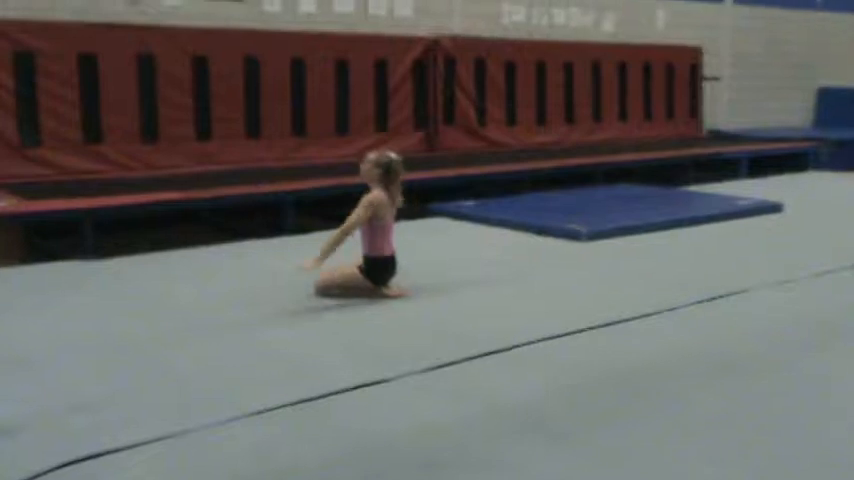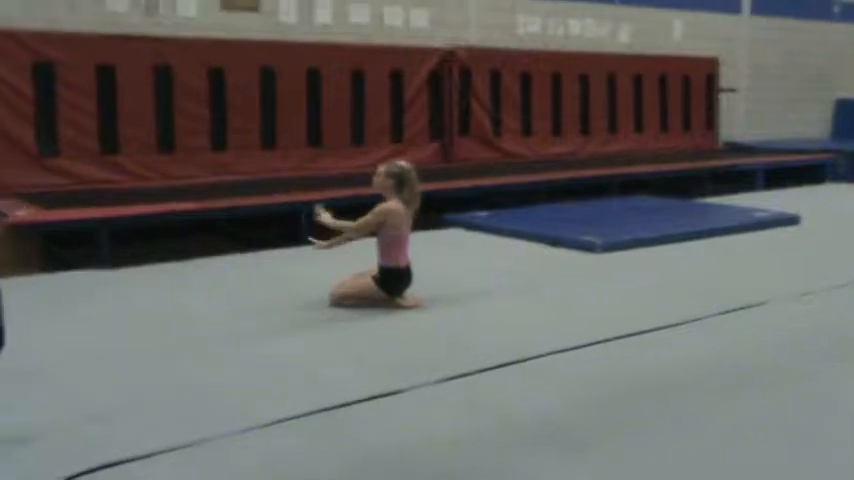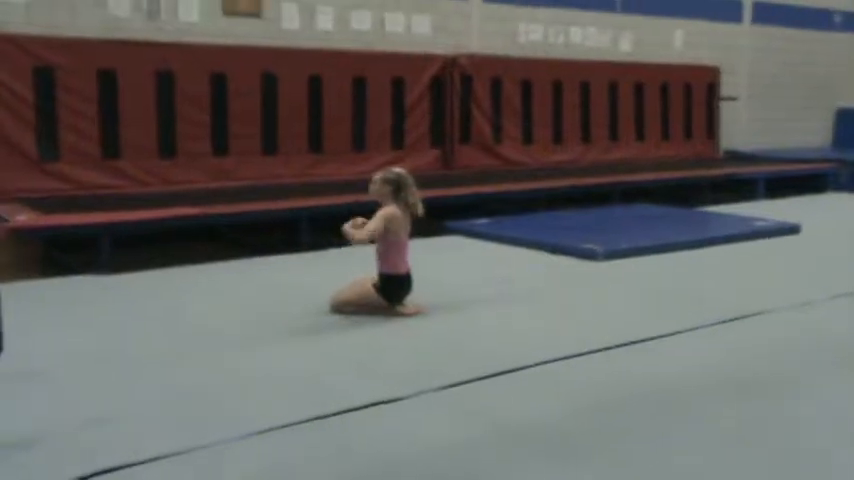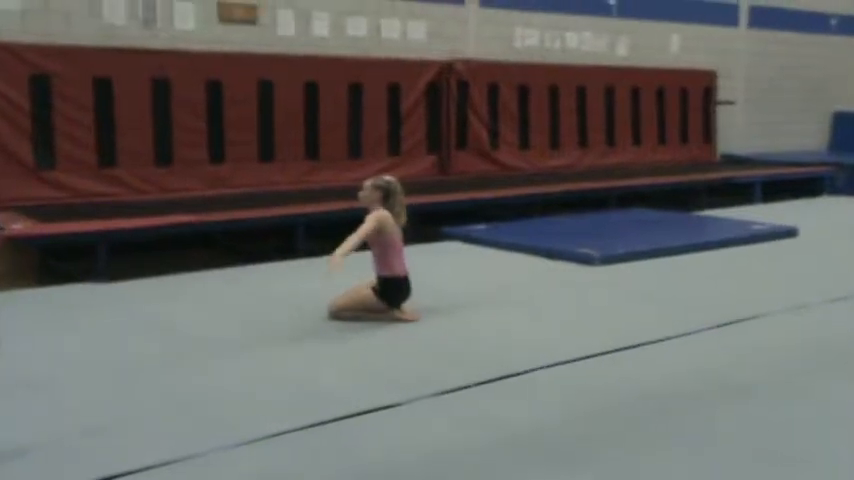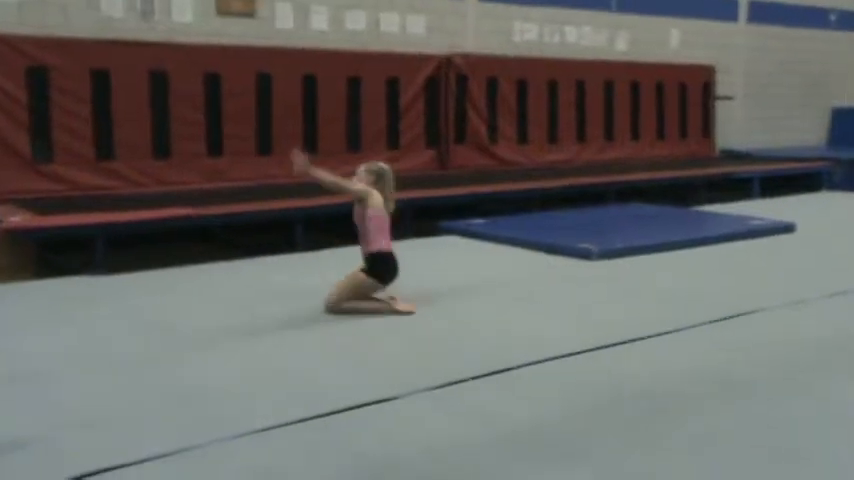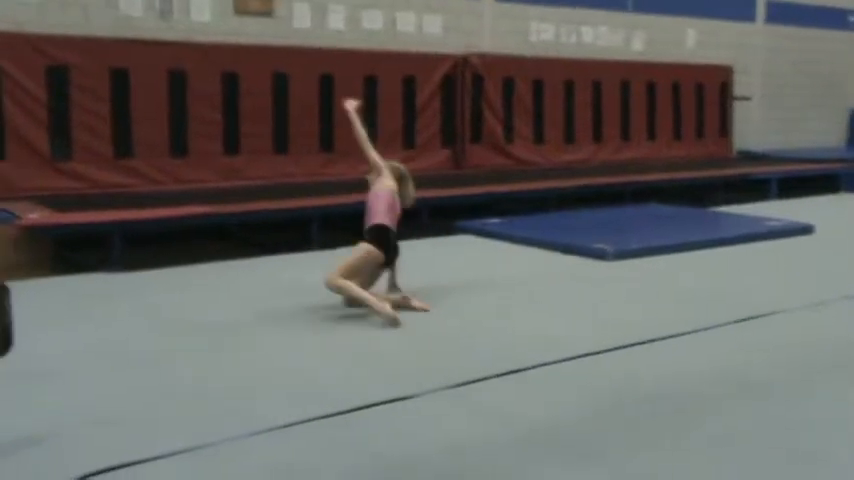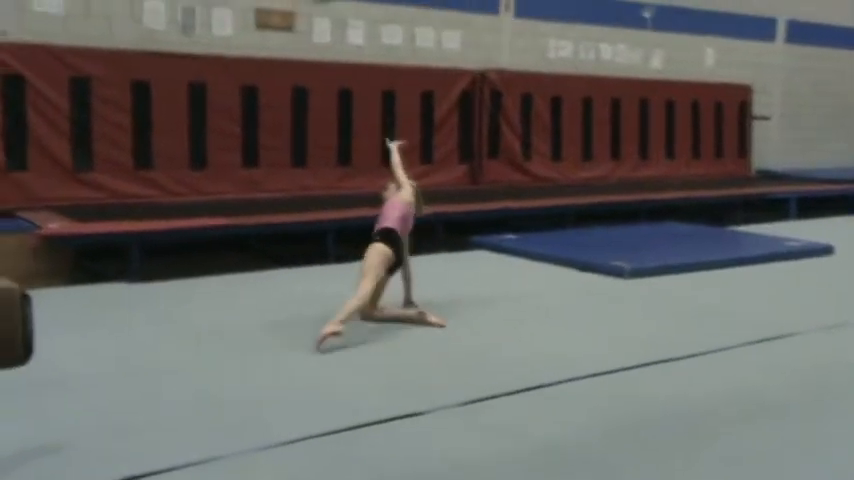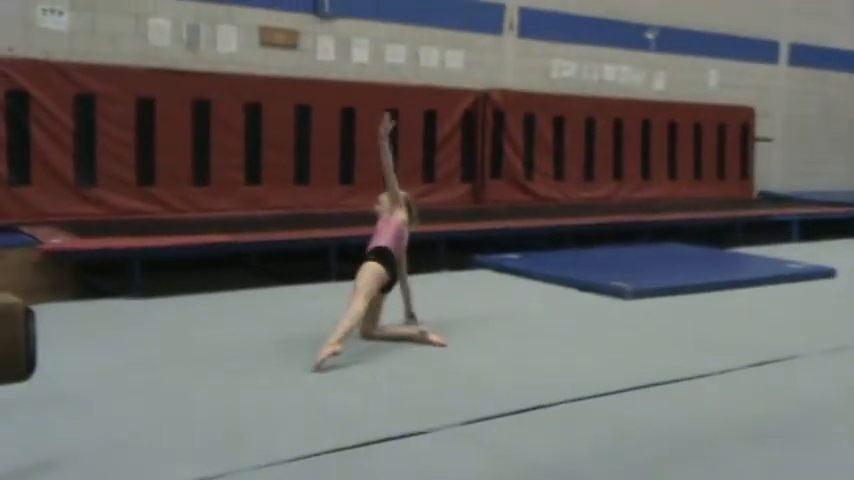
dt=0.2s
person 1, frame 1
left shoulder: (374, 199)
right shoulder: (384, 195)
left elbow: (345, 230)
left wrist: (317, 260)
left hip: (376, 266)
right hip: (384, 263)
left knee: (322, 285)
right knee: (329, 275)
left ankle: (380, 290)
right ankle: (379, 283)
person 1, frame 2
left shoulder: (387, 209)
right shoulder: (401, 205)
left elbow: (354, 228)
right elbow: (363, 230)
left wrist: (329, 221)
right wrist: (329, 243)
left hip: (392, 277)
right hip: (399, 273)
left knee: (336, 296)
right knee: (348, 285)
left ankle: (394, 301)
right ankle: (393, 294)
person 1, frame 3
left shoulder: (387, 213)
right shoulder: (399, 211)
left elbow: (360, 238)
left wrist: (347, 228)
right wrist: (365, 225)
left hip: (393, 283)
right hip: (399, 279)
left knee: (337, 302)
right knee: (349, 290)
left ankle: (394, 307)
right ankle: (392, 302)
person 1, frame 4
left shoulder: (377, 216)
right shoulder: (386, 216)
left elbow: (360, 234)
left wrist: (338, 254)
left hip: (392, 287)
right hip: (395, 283)
left knee: (335, 308)
right knee: (343, 299)
left ankle: (392, 313)
right ankle: (389, 307)
person 1, frame 5
left shoulder: (367, 192)
right shoulder: (376, 200)
left elbow: (338, 182)
left wrist: (308, 169)
left hip: (379, 265)
right hip: (385, 263)
left knee: (332, 303)
right knee: (340, 296)
left ankle: (388, 306)
right ankle: (386, 302)
person 1, frame 6
left shoulder: (386, 177)
right shoulder: (391, 194)
left elbow: (366, 144)
left wrist: (352, 113)
right wrist: (392, 282)
left hip: (379, 240)
right hip: (387, 245)
left knee: (334, 280)
right knee: (353, 295)
left ankle: (379, 305)
right ankle: (400, 299)
person 1, frame 7
left shoulder: (405, 191)
right shoulder: (404, 217)
left elbow: (397, 165)
right elbow: (404, 260)
left wrist: (393, 147)
right wrist: (408, 298)
left hip: (385, 241)
left knee: (366, 286)
right knee: (366, 311)
left ankle: (337, 323)
right ankle: (415, 315)
person 1, frame 8
left shoulder: (397, 209)
right shoulder: (399, 234)
left elbow: (390, 175)
right elbow: (402, 275)
left wrist: (383, 137)
right wrist: (409, 312)
left hip: (379, 259)
right hip: (388, 266)
left knee: (359, 301)
right knee: (368, 330)
left ankle: (334, 342)
right ankle: (418, 333)
